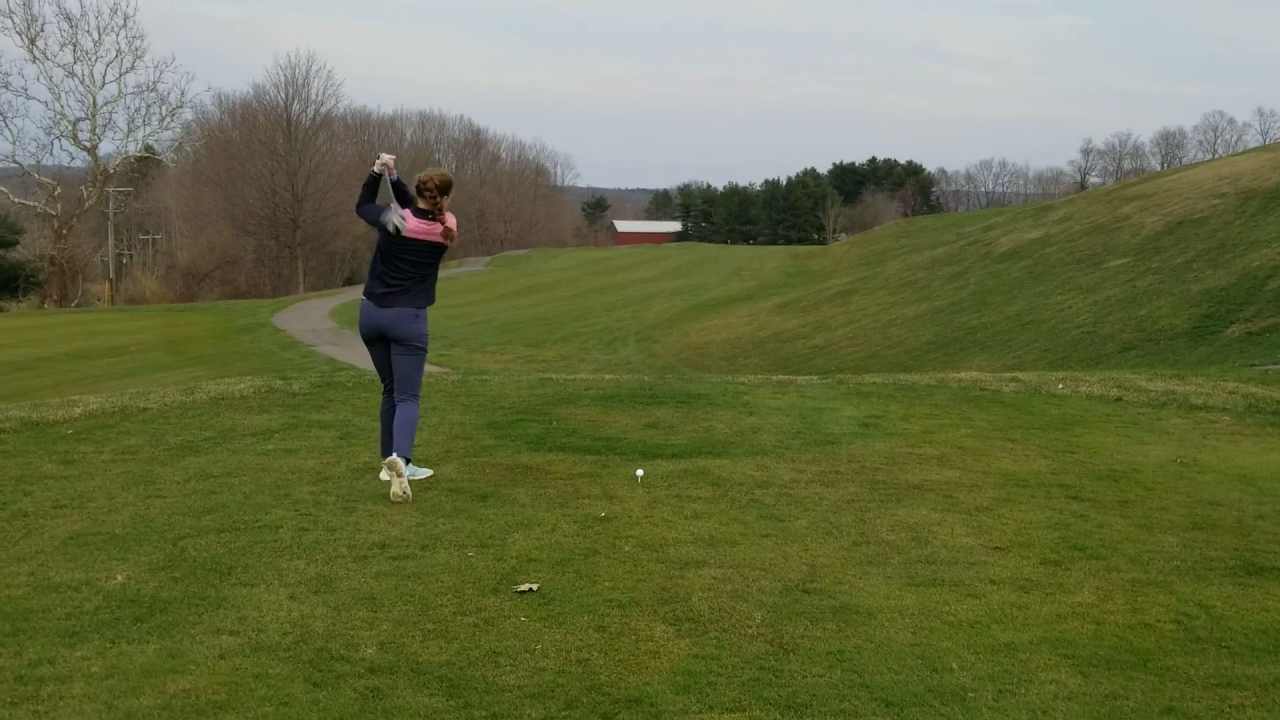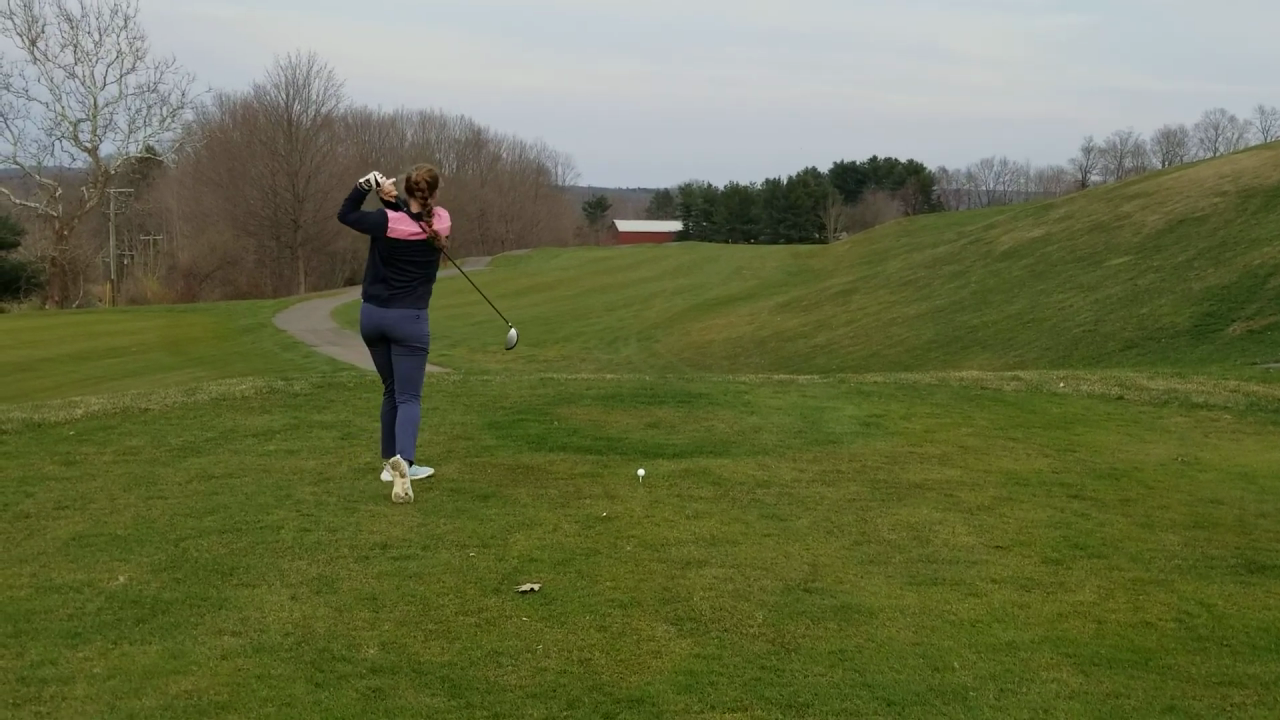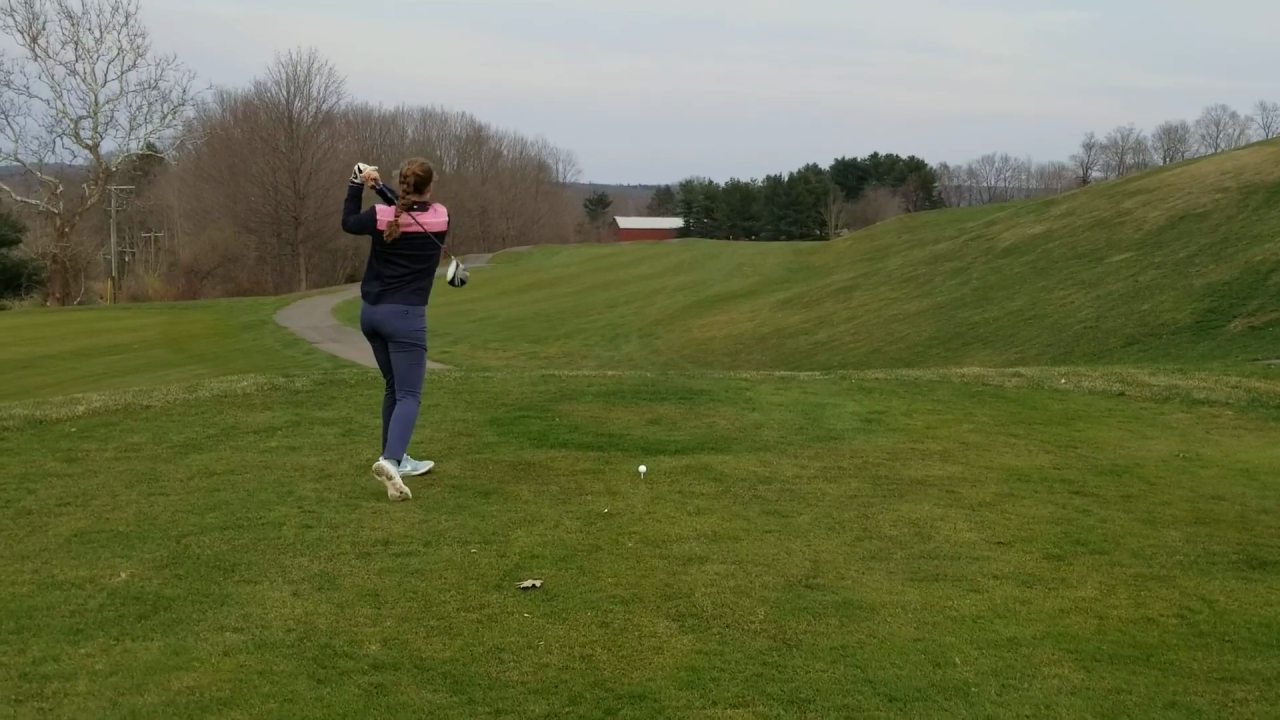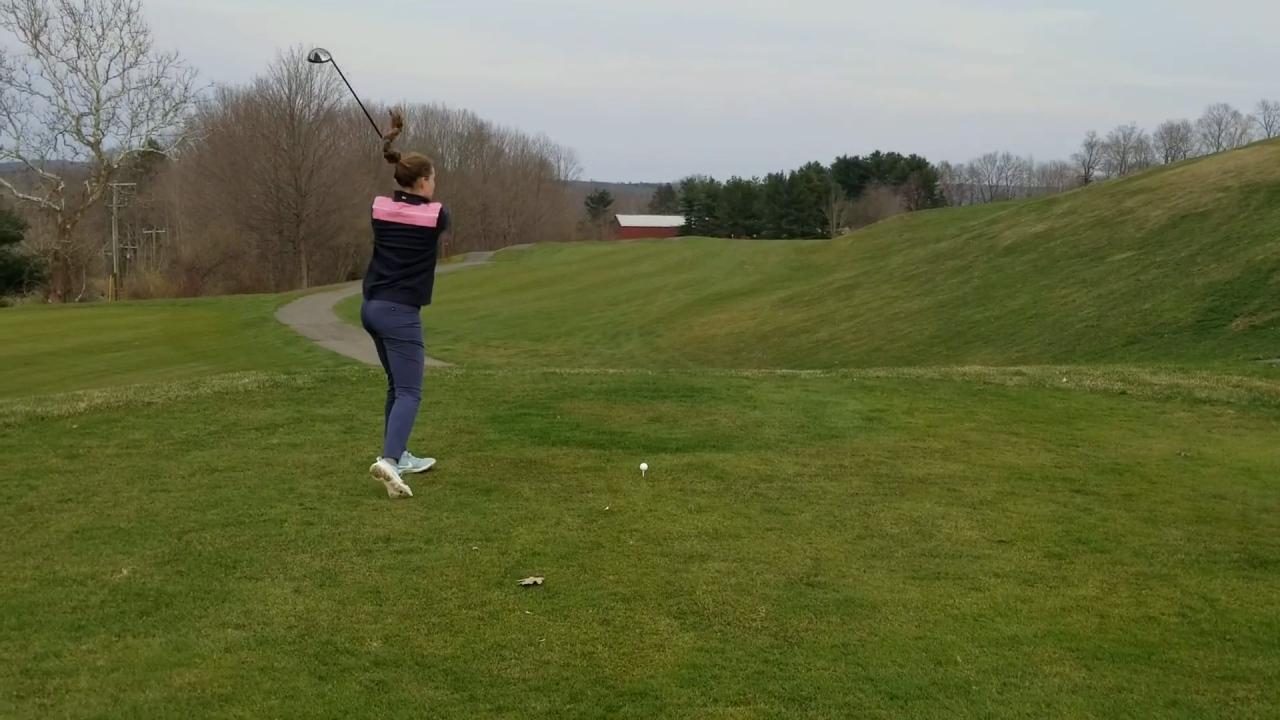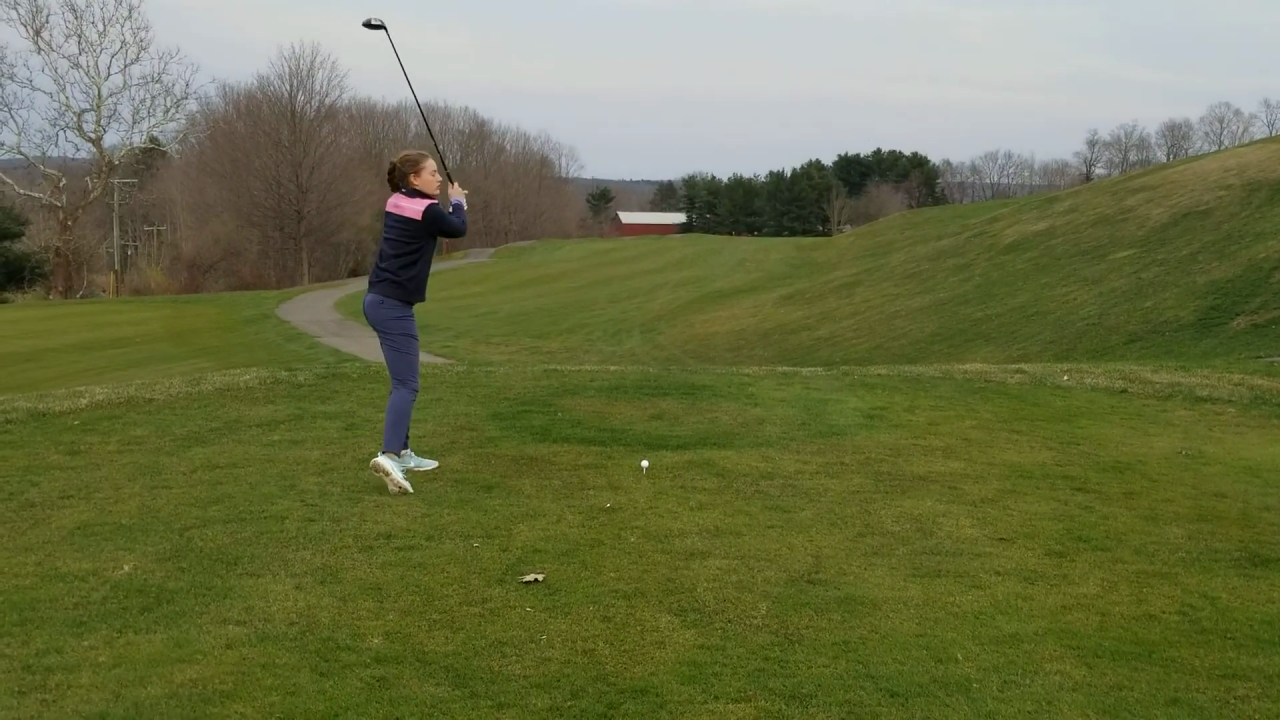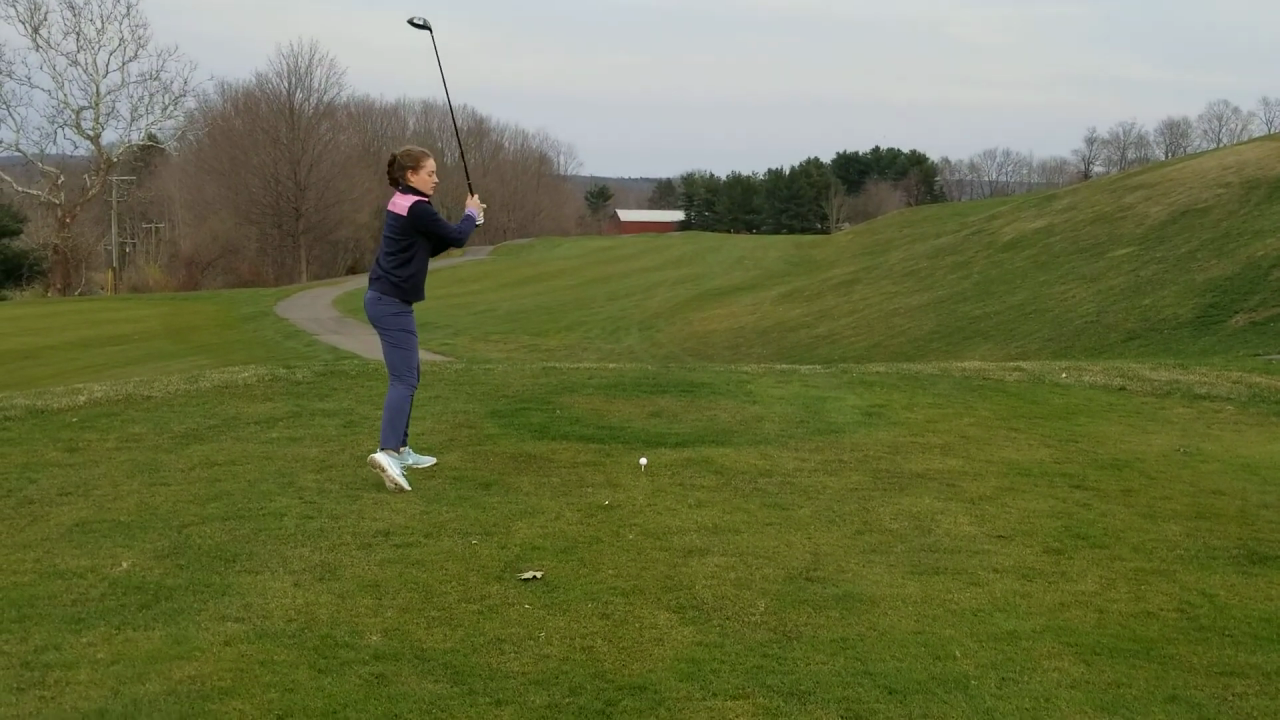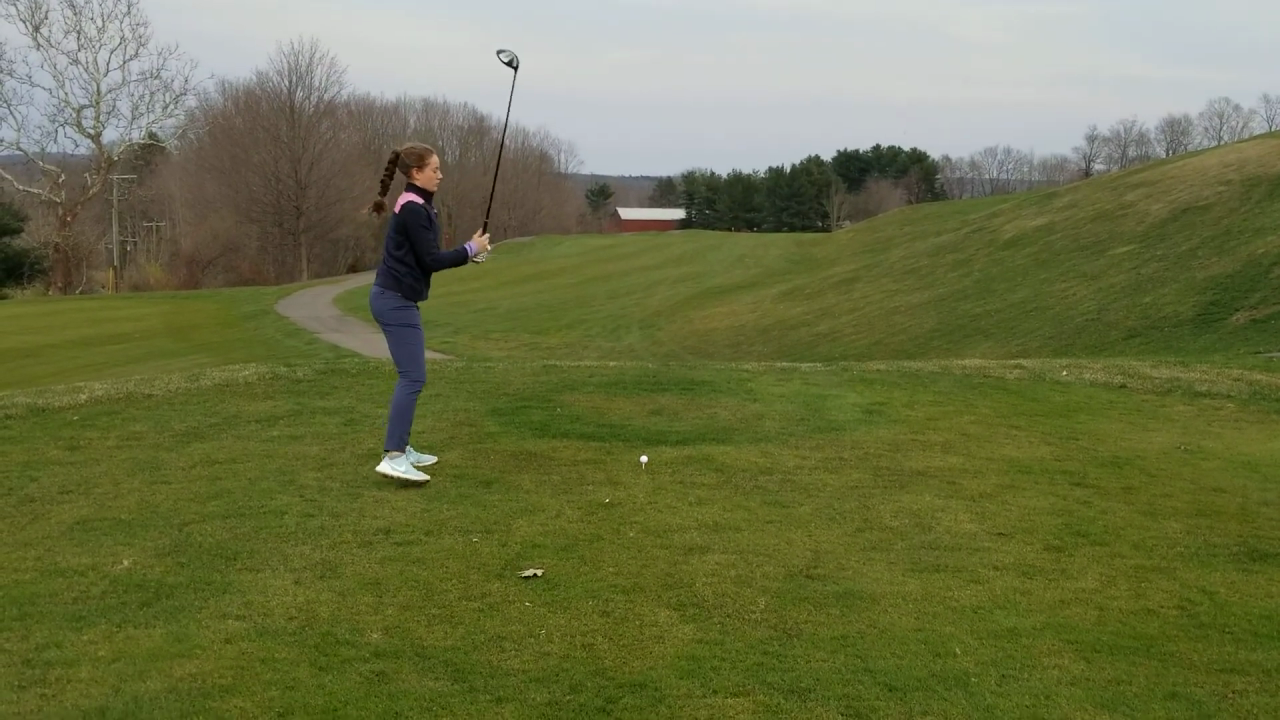
dt=0.3s
person 1, frame 1
left shoulder: (391, 218)
right shoulder: (447, 227)
left elbow: (362, 206)
left wrist: (378, 170)
right wrist: (391, 175)
left hip: (372, 313)
right hip: (408, 319)
left knee: (392, 390)
right knee: (407, 397)
left ankle: (393, 459)
right ankle: (400, 458)
person 1, frame 2
left shoulder: (387, 222)
right shoulder: (441, 222)
left elbow: (345, 214)
left wrist: (368, 183)
right wrist: (388, 193)
left hip: (372, 315)
right hip: (410, 319)
left knee: (392, 391)
right knee: (409, 397)
left ankle: (393, 461)
right ankle: (403, 460)
person 1, frame 3
left shoulder: (381, 216)
right shoulder: (440, 217)
left elbow: (348, 222)
left wrist: (358, 181)
right wrist: (378, 185)
left hip: (372, 312)
right hip: (406, 315)
left knee: (394, 388)
right knee: (408, 395)
left ankle: (396, 458)
right ankle: (390, 460)
person 1, frame 4
left shoulder: (379, 206)
right shoulder: (436, 215)
left wrist: (405, 182)
right wrist: (423, 189)
left hip: (372, 307)
right hip: (400, 312)
left knee: (398, 381)
right knee: (409, 391)
left ankle: (400, 455)
right ankle: (390, 460)
person 1, frame 5
left shoulder: (396, 203)
right shoulder: (427, 210)
right elbow: (458, 228)
left wrist: (446, 203)
right wrist: (458, 201)
left hip: (380, 300)
right hip: (394, 305)
left knee: (403, 380)
right knee: (406, 384)
left ankle: (402, 452)
right ankle: (389, 454)
person 1, frame 6
left shoulder: (403, 204)
right shoulder: (417, 208)
left elbow: (431, 247)
right elbow: (453, 239)
left wrist: (466, 219)
right wrist: (472, 215)
left hip: (387, 299)
right hip: (391, 303)
left knee: (408, 377)
right knee: (404, 380)
left ankle: (400, 449)
right ankle: (387, 452)
person 1, frame 7
left shoulder: (416, 205)
right shoulder: (413, 208)
left elbow: (428, 257)
right elbow: (431, 260)
left wrist: (467, 250)
right wrist: (470, 250)
left hip: (397, 298)
right hip: (395, 300)
left knee: (412, 375)
right knee: (412, 377)
left ankle: (401, 447)
right ankle: (393, 457)
